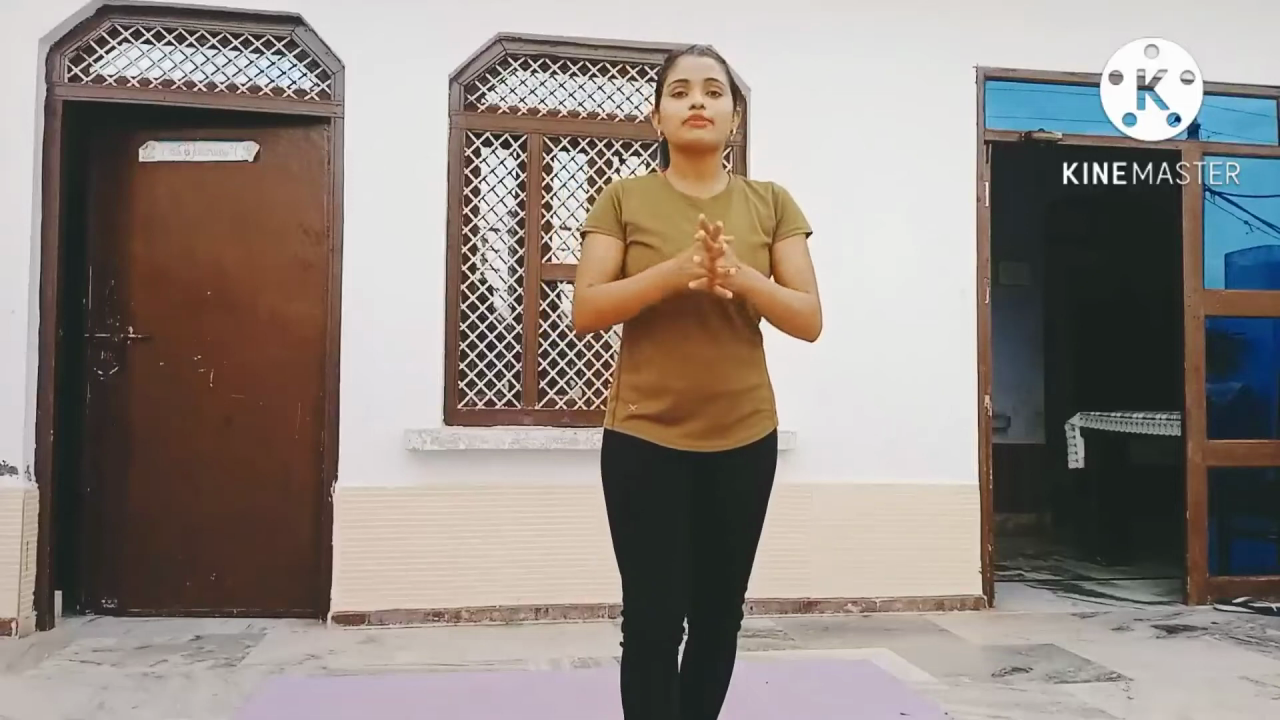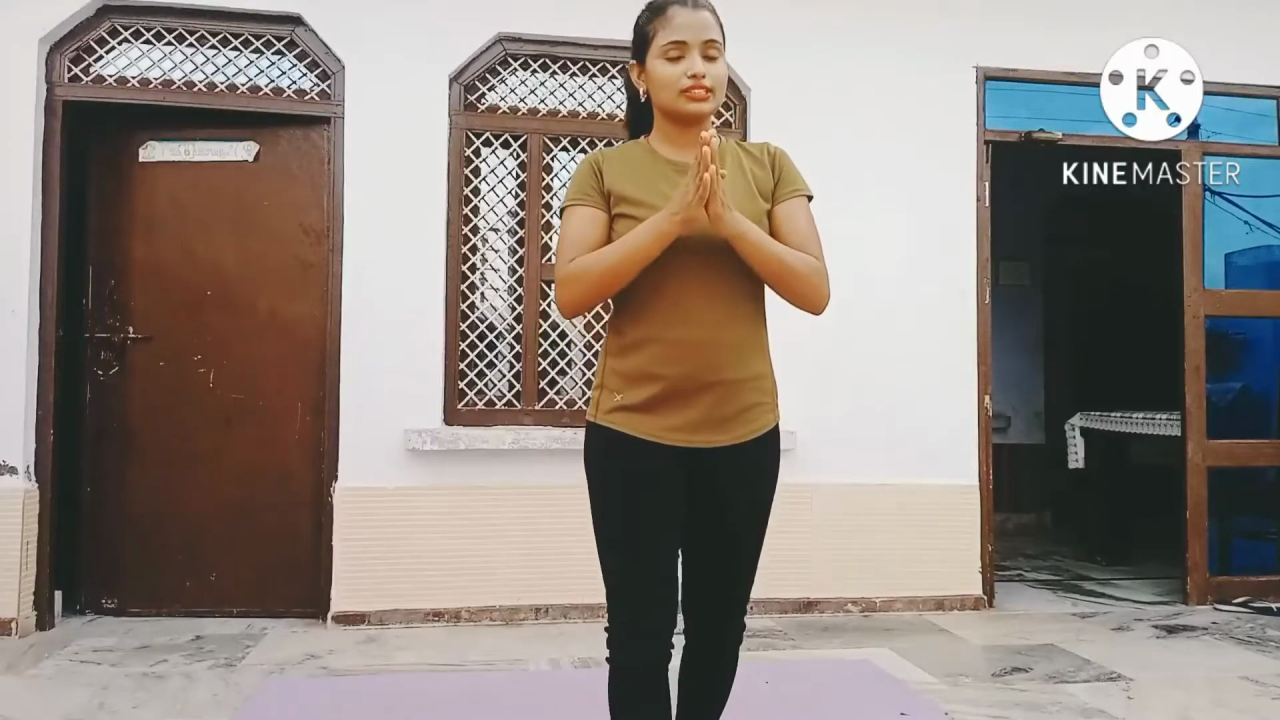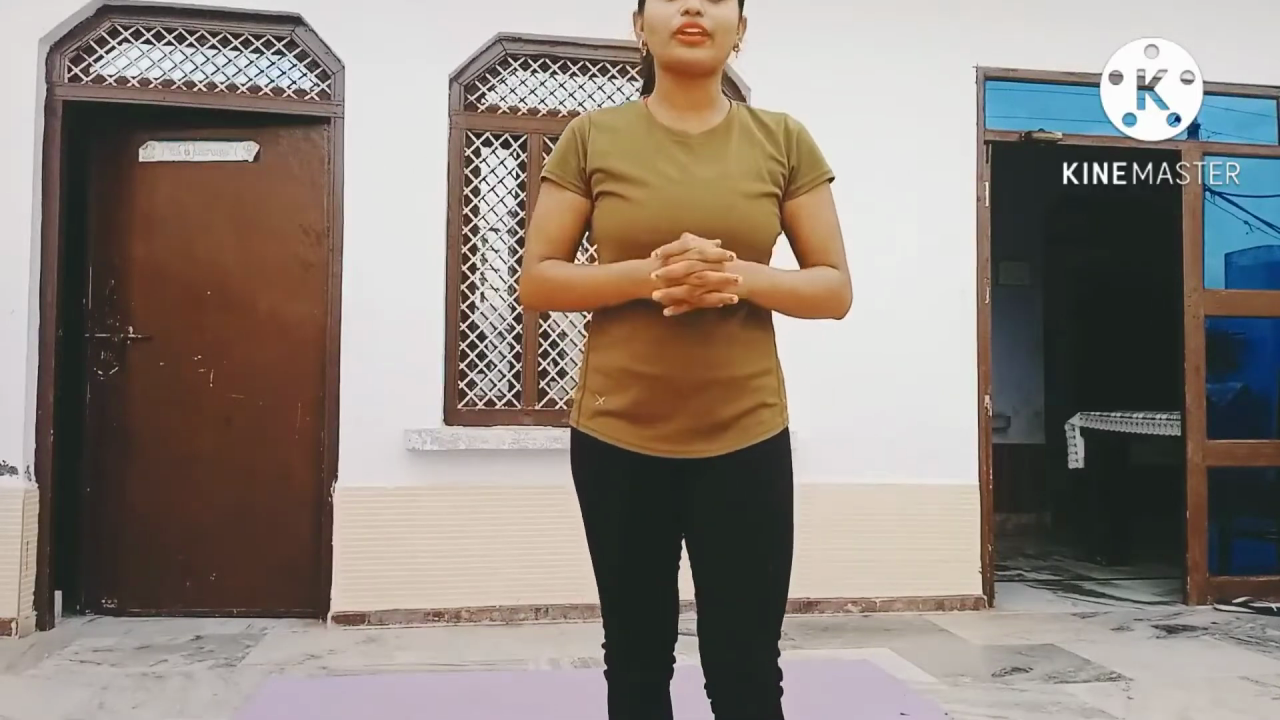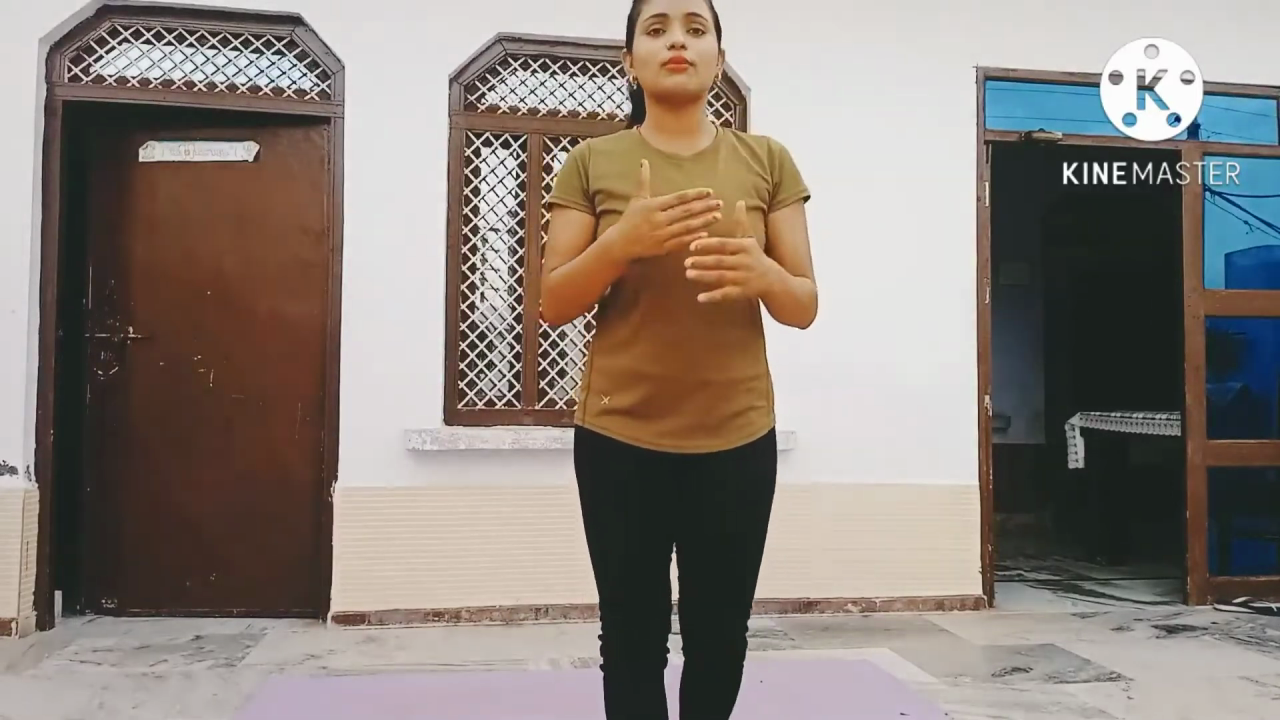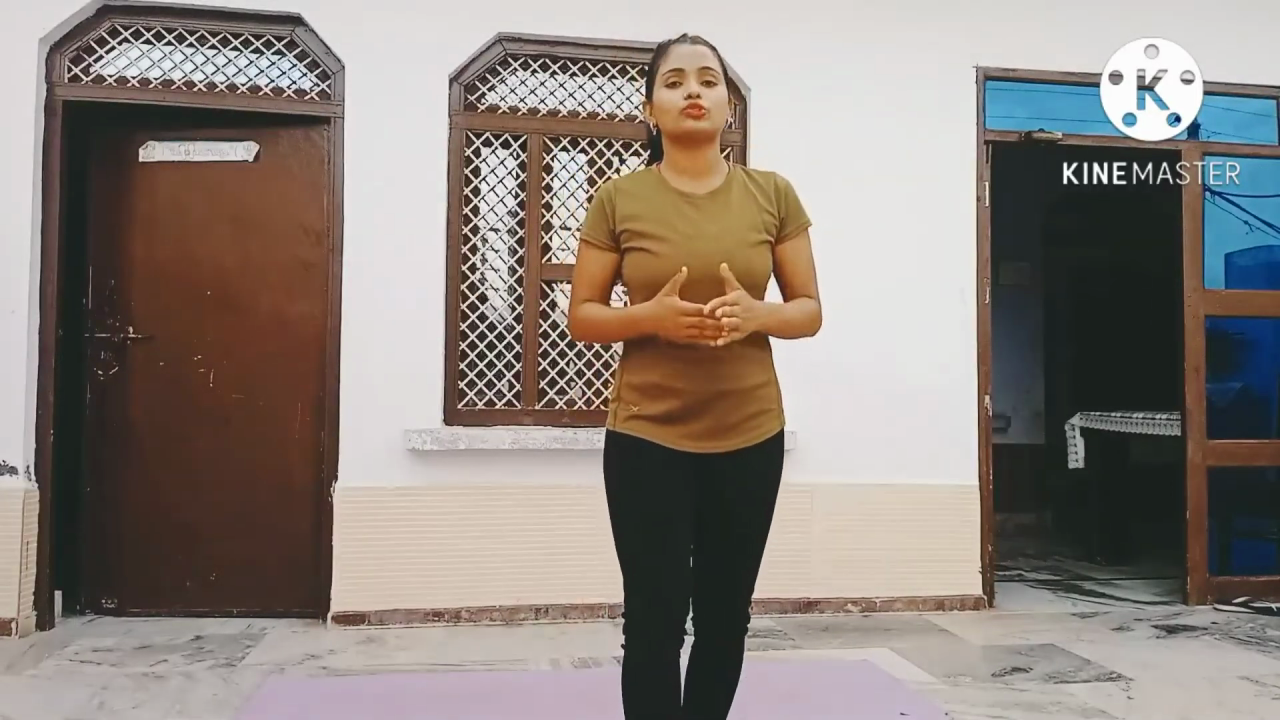
dt=1s
person 1, frame 1
left shoulder: (772, 203)
right shoulder: (622, 198)
left elbow: (810, 319)
right elbow: (585, 312)
left wrist: (737, 273)
right wrist: (678, 268)
left hip: (744, 440)
right hip: (644, 439)
left knee: (719, 615)
right knee: (653, 620)
person 1, frame 2
left shoulder: (768, 166)
right shoulder: (604, 170)
left elbow: (815, 291)
right elbow: (569, 292)
left wrist: (732, 222)
right wrist: (670, 220)
left hip: (743, 433)
right hip: (632, 434)
left knee: (720, 627)
right knee: (640, 636)
person 1, frame 3
left shoulder: (783, 140)
right shoulder: (591, 138)
left elbow: (834, 290)
right elbow: (535, 282)
left wrist: (740, 277)
right wrist: (648, 276)
left hip: (745, 439)
right hip: (617, 437)
right knee: (636, 658)
person 1, frame 4
left shoulder: (766, 161)
right shoulder: (591, 163)
left elbow: (804, 308)
right elbow: (554, 305)
left wrist: (759, 271)
right wrist: (623, 242)
left hip: (737, 434)
right hip: (622, 434)
left knee: (718, 637)
right knee: (634, 638)
person 1, frame 5
left shoulder: (773, 194)
right shoulder: (617, 199)
left elbow: (809, 311)
right elbow: (581, 316)
left wrist: (759, 313)
right wrist: (649, 315)
left hip: (749, 439)
right hip: (646, 438)
left knee: (724, 617)
right knee: (654, 620)
